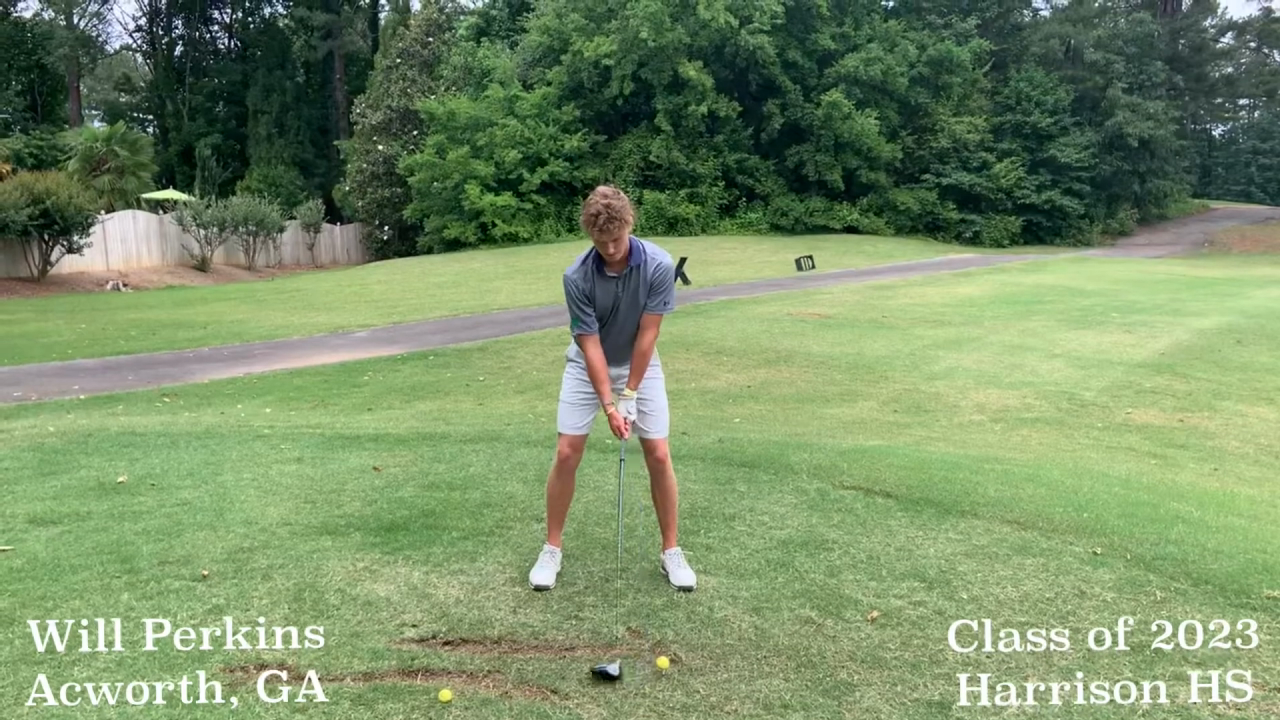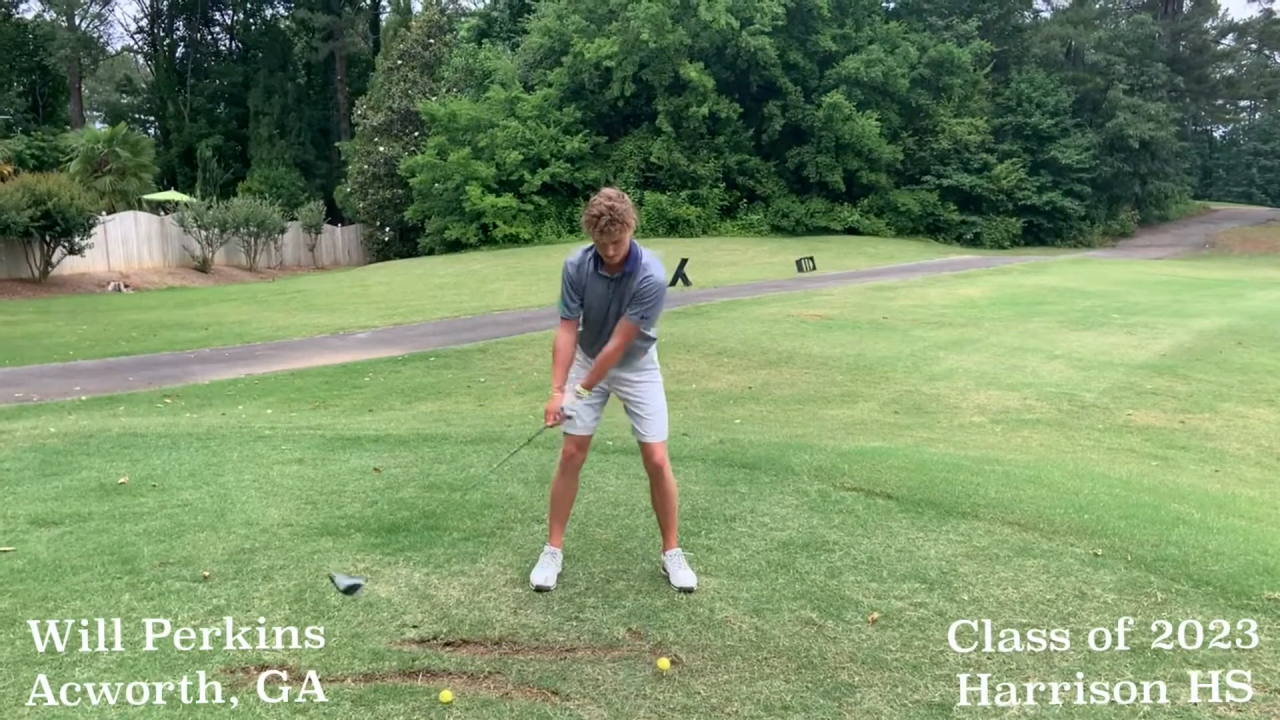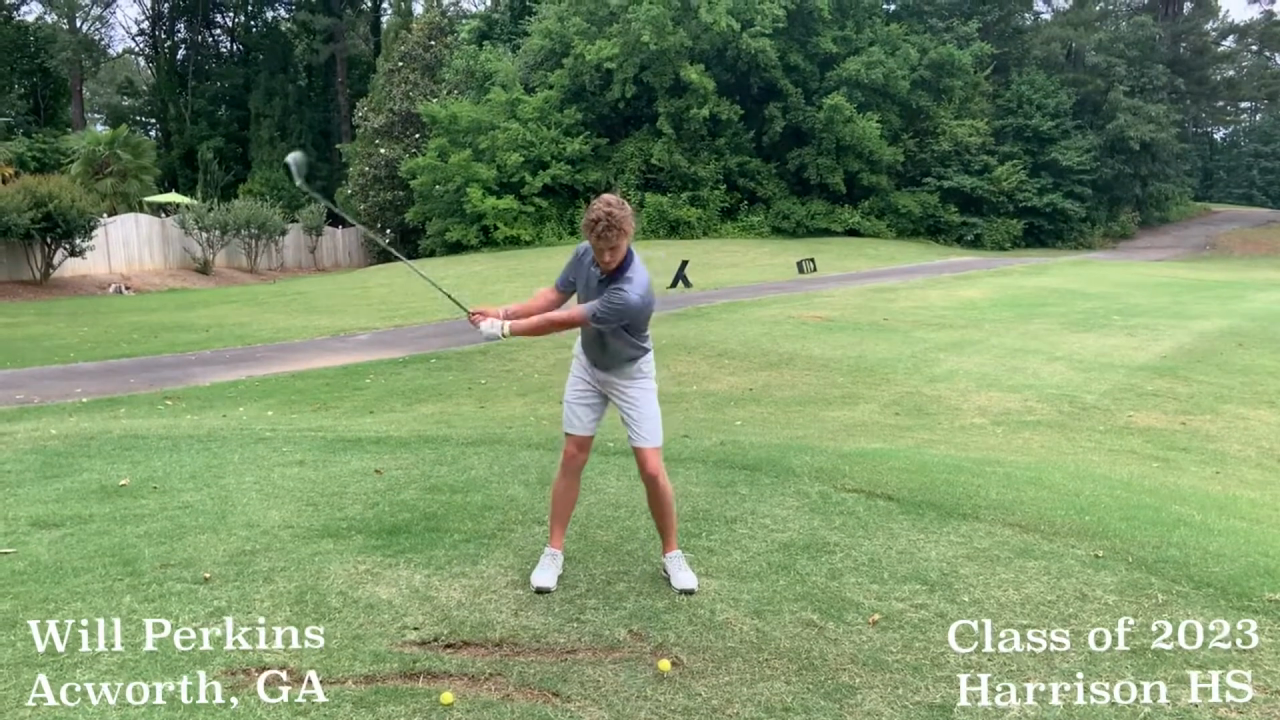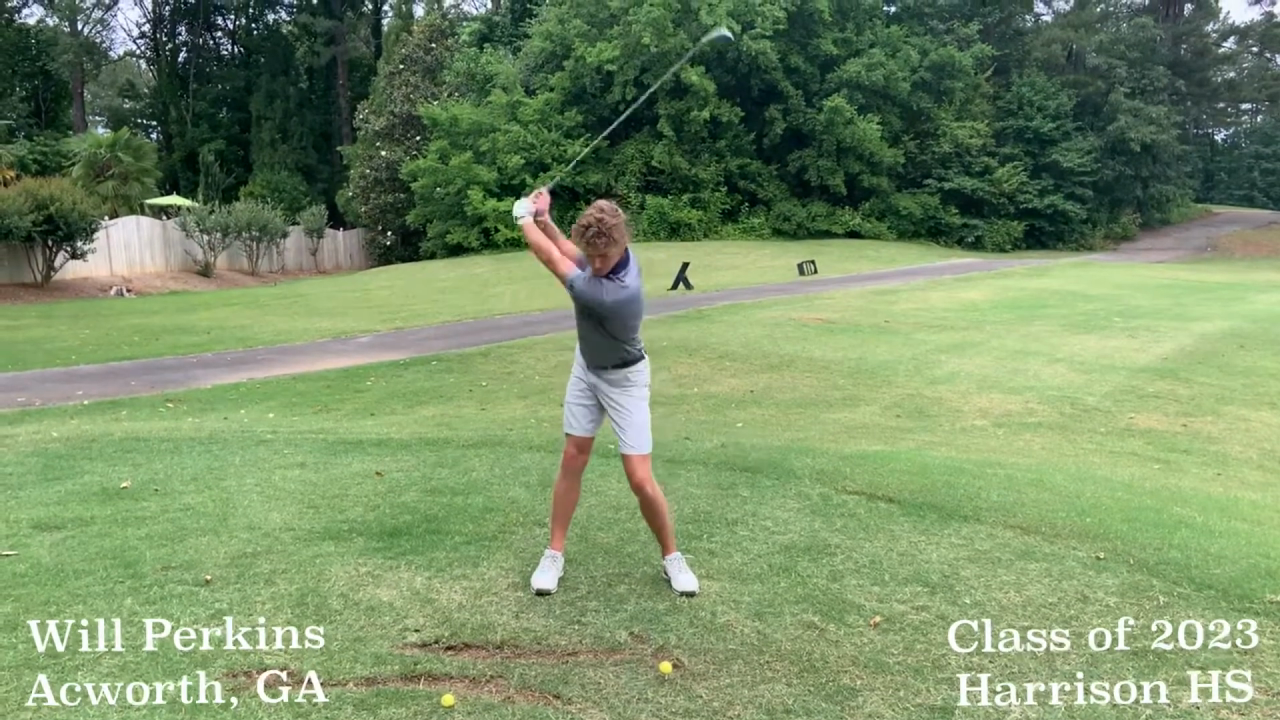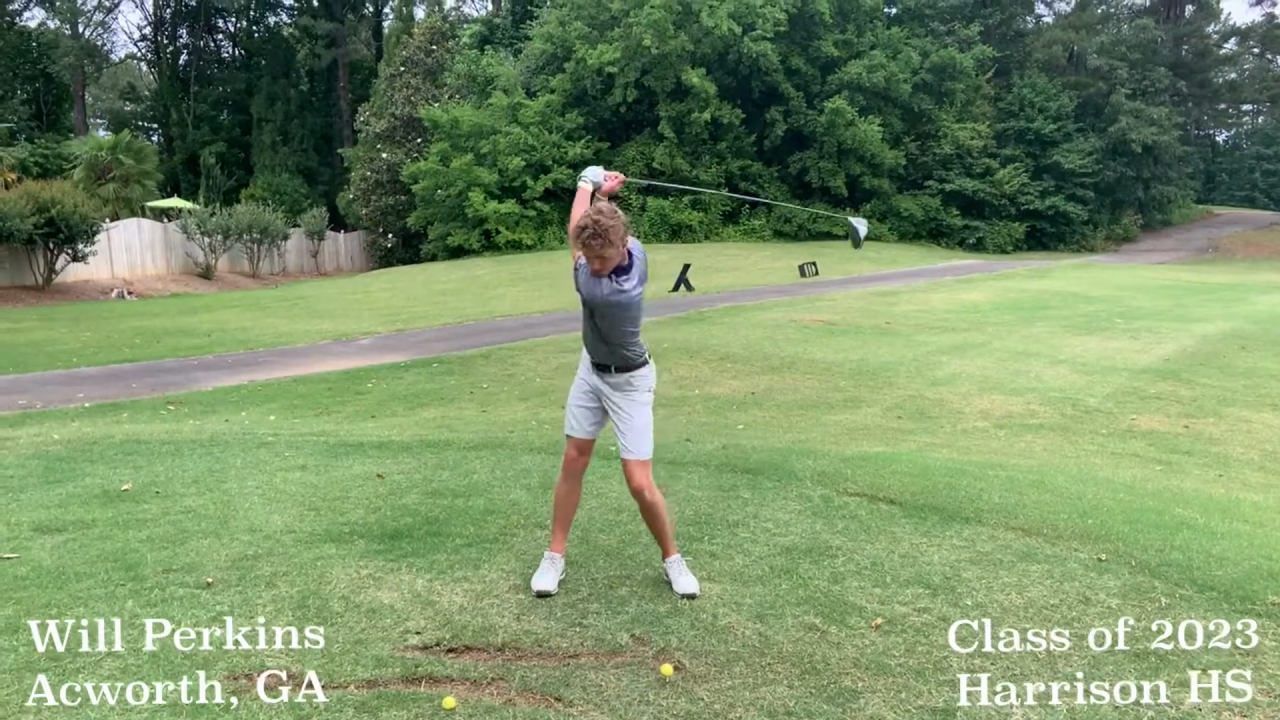
dt=0.2s
person 1, frame 1
left shoulder: (659, 266)
right shoulder: (577, 276)
left elbow: (646, 336)
right elbow: (590, 342)
left wrist: (629, 394)
right wrist: (608, 405)
left hip: (639, 365)
right hip: (588, 367)
left knee: (659, 457)
right knee: (567, 455)
left ankle: (671, 551)
right ankle: (552, 549)
person 1, frame 2
left shoulder: (652, 278)
right shoulder: (576, 264)
left elbow: (619, 344)
right elbow: (566, 329)
left wrist: (581, 392)
right wrist: (557, 391)
left hip: (637, 367)
right hip: (586, 363)
left knee: (657, 461)
right knee: (571, 456)
left ankle: (671, 552)
right ankle: (552, 549)
person 1, frame 3
left shoulder: (632, 295)
right shoulder: (589, 253)
left elbow: (562, 321)
right elbow: (555, 294)
left wrist: (505, 330)
right wrist: (503, 313)
left hip: (630, 373)
right hip: (587, 365)
left knee: (651, 469)
right knee: (572, 458)
left ankle: (671, 554)
right ankle: (553, 552)
person 1, frame 4
left shoulder: (611, 295)
right shoulder: (610, 251)
left elbow: (553, 259)
right elbow: (570, 253)
left wrist: (525, 217)
right wrist: (541, 215)
left hip: (622, 379)
right hip: (587, 367)
left knee: (639, 478)
right knee: (572, 460)
left ankle: (672, 556)
right ankle: (554, 554)
person 1, frame 5
left shoulder: (611, 292)
right shoulder: (626, 247)
left elbow: (574, 230)
left wrist: (588, 186)
right wrist: (604, 191)
left hip: (629, 381)
right hip: (592, 367)
left knee: (639, 482)
right knee: (573, 461)
left ankle: (671, 558)
right ankle: (555, 554)
